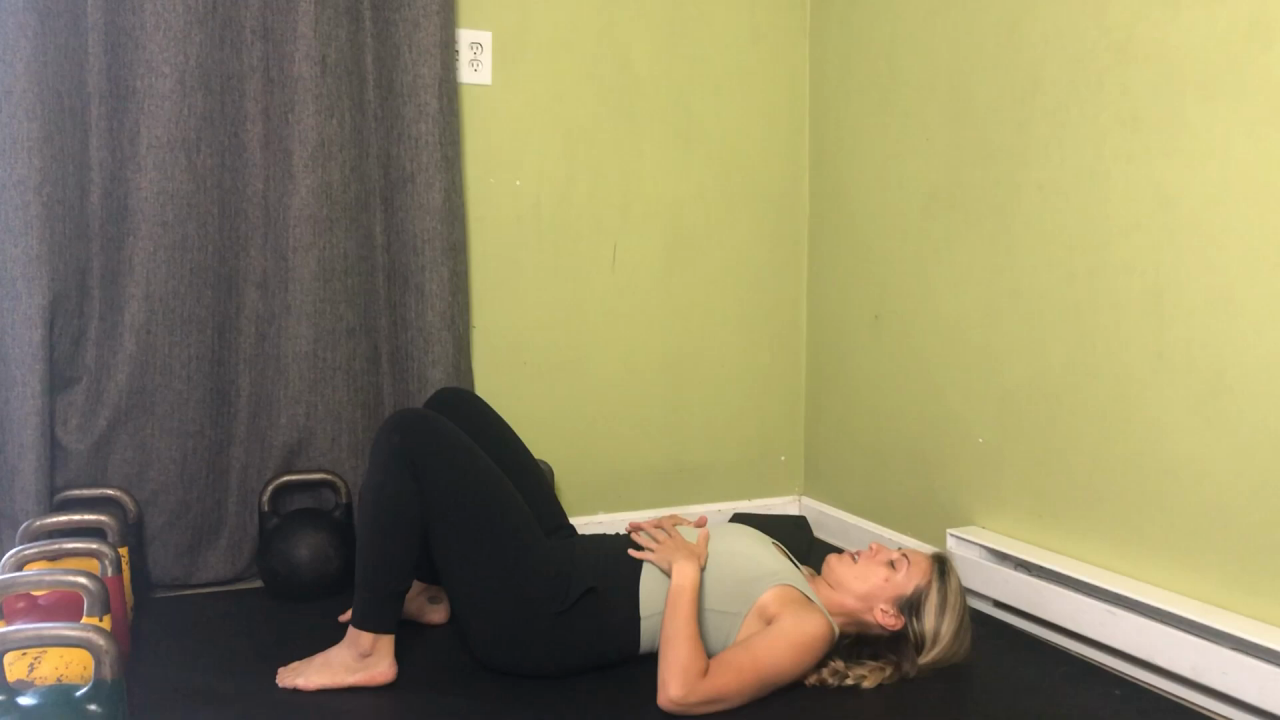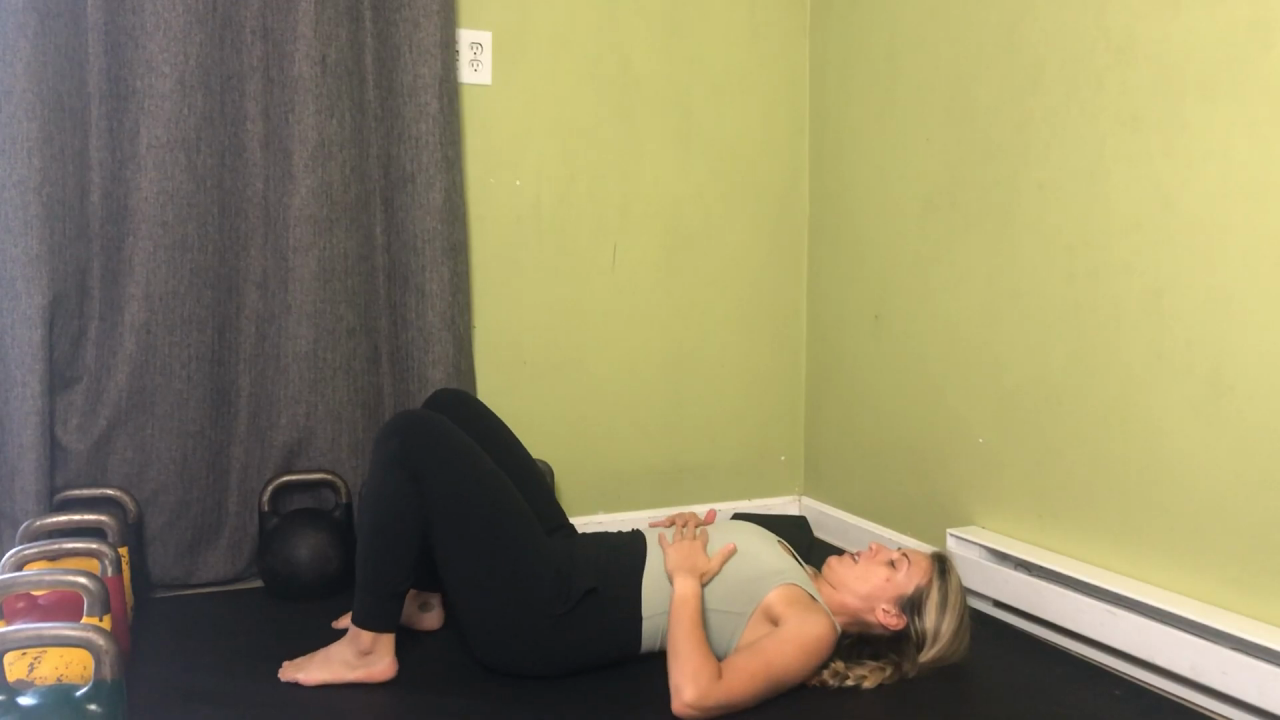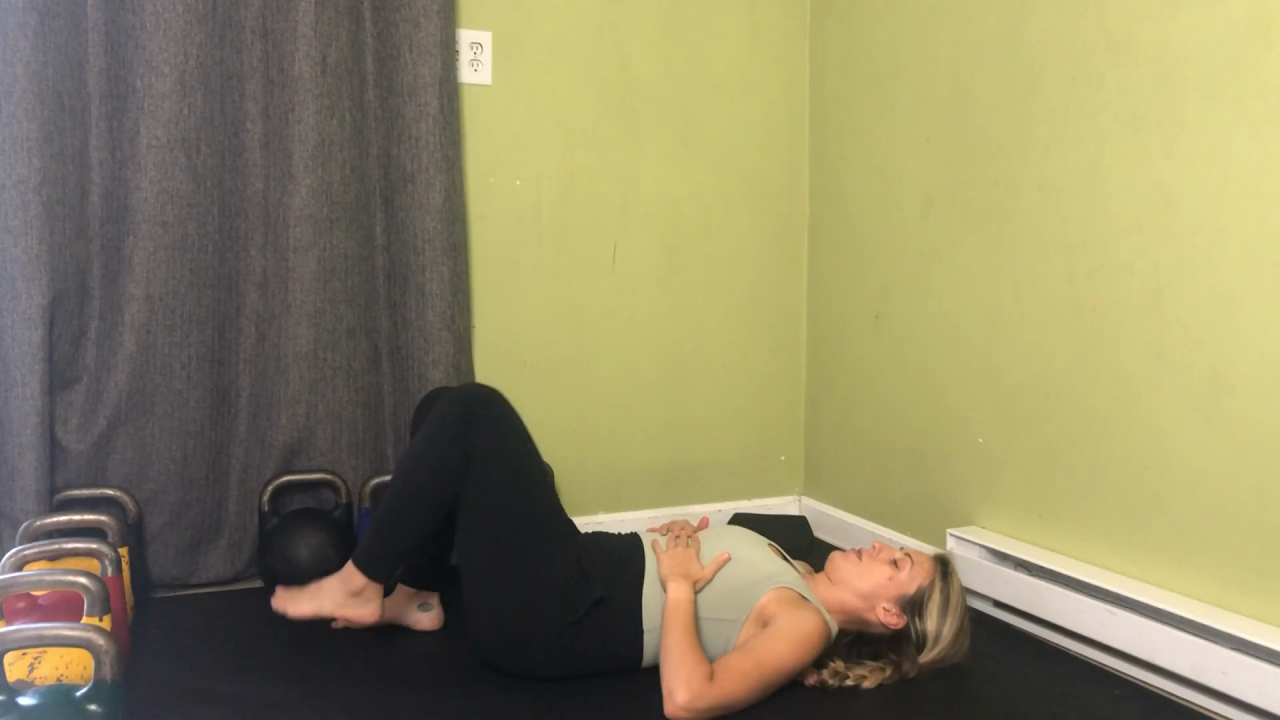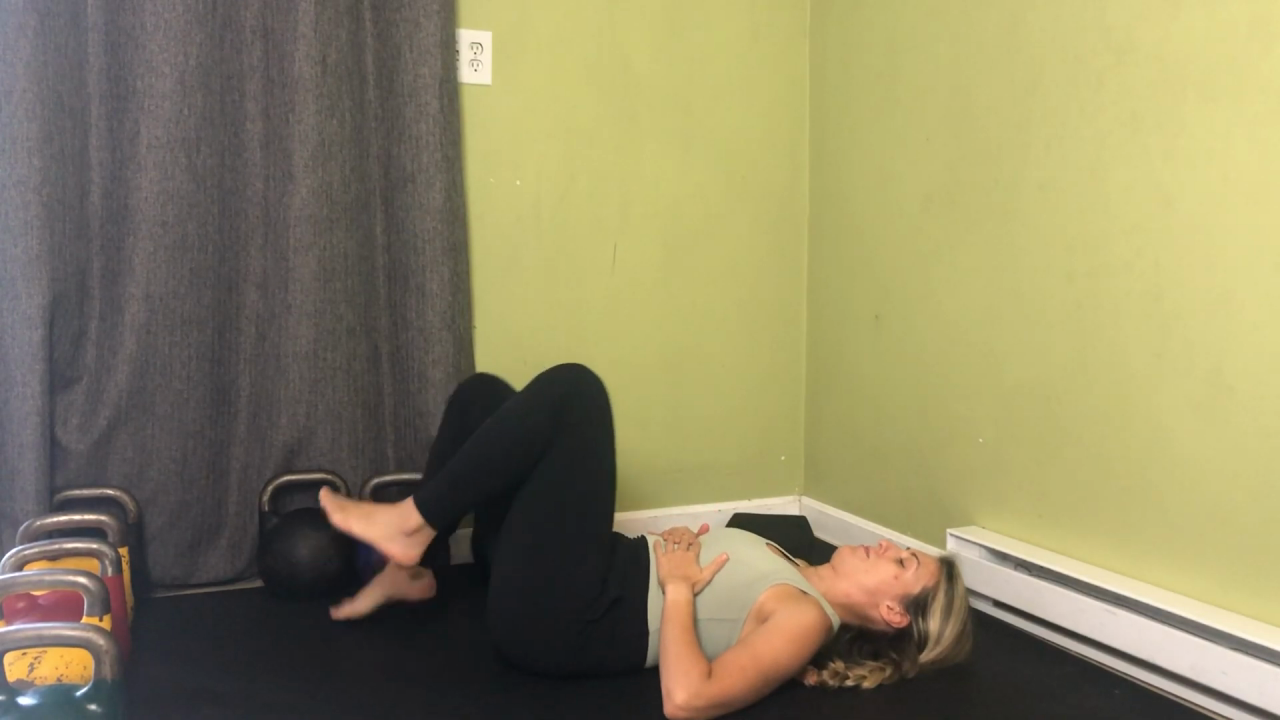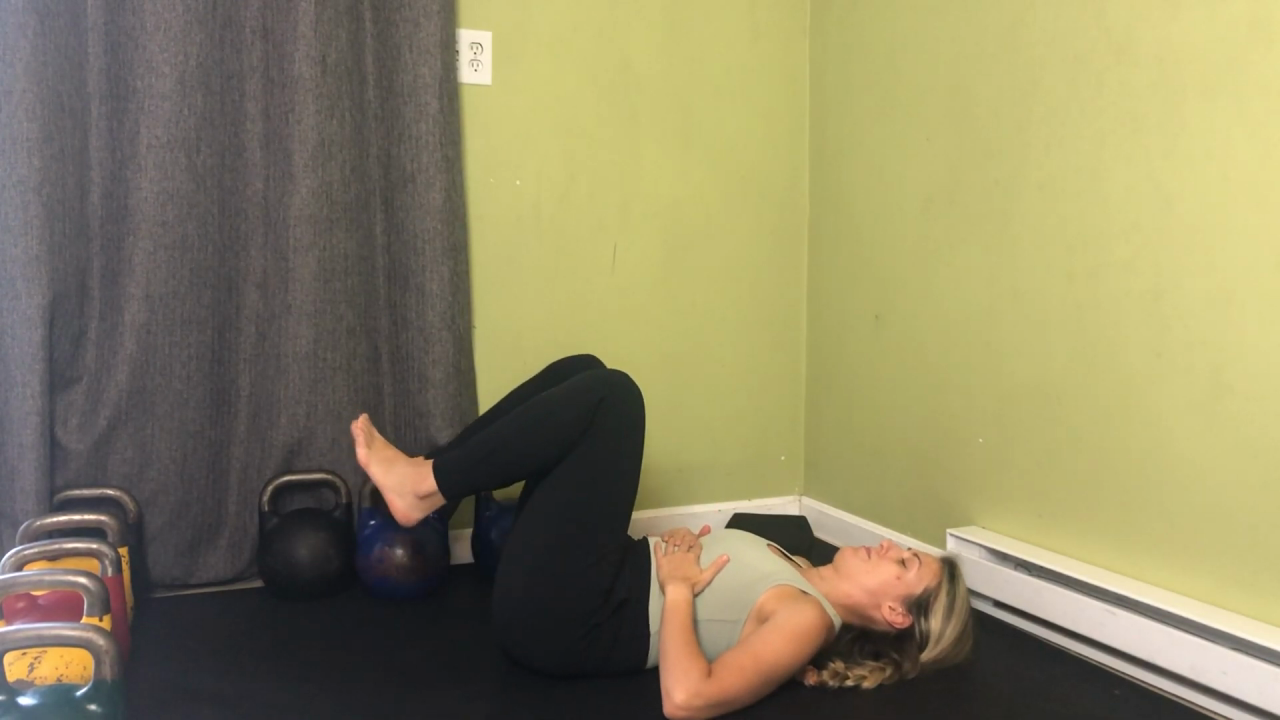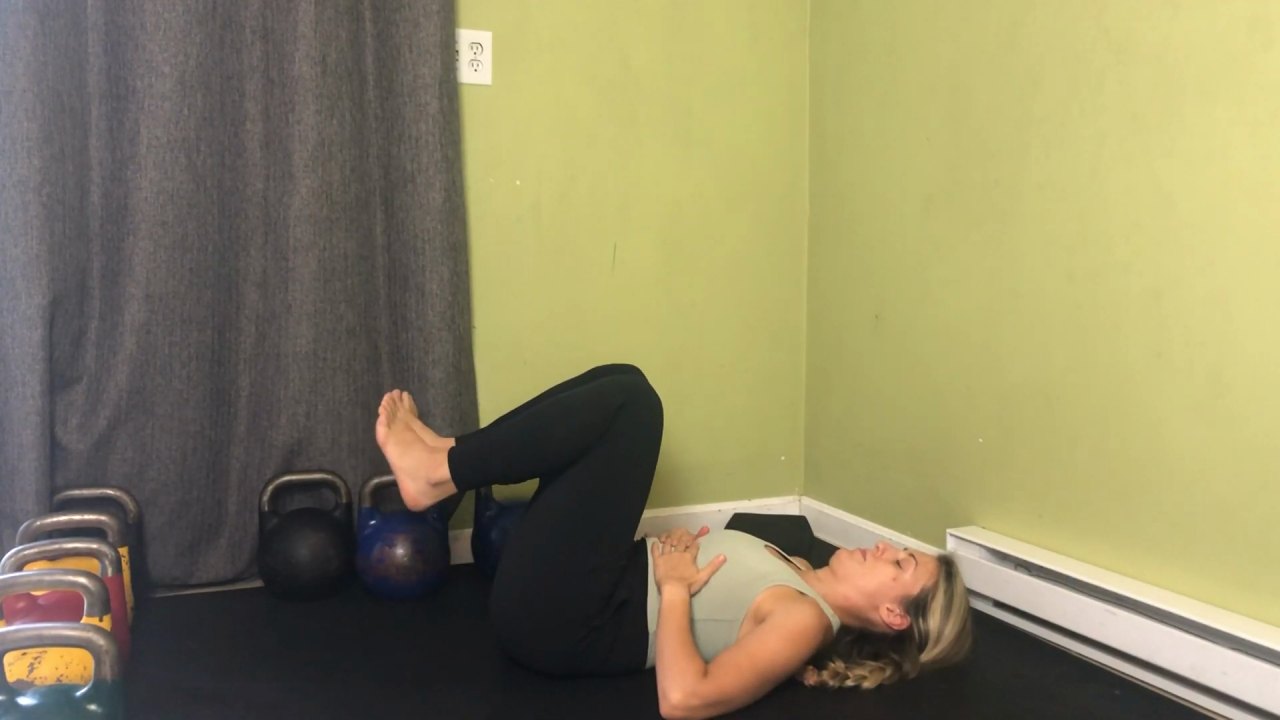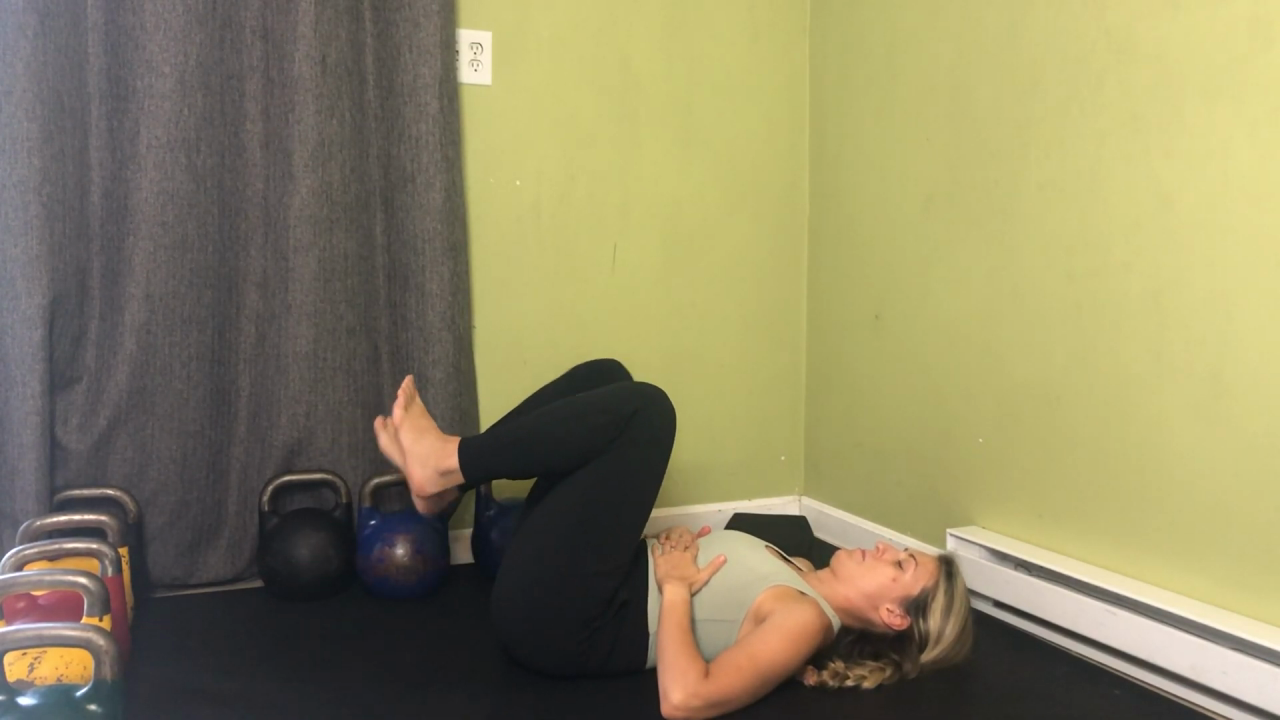
dt=0.4s
person 1, frame 1
left shoulder: (808, 629)
right shoulder: (798, 582)
left wrist: (684, 569)
right wrist: (675, 534)
left hip: (538, 617)
right hip: (567, 565)
left knee: (409, 437)
right knee: (452, 406)
left ankle: (367, 651)
right ankle: (426, 591)
person 1, frame 2
left shoulder: (812, 629)
right shoulder: (800, 582)
left wrist: (686, 579)
right wrist: (689, 534)
left hip: (540, 615)
right hip: (570, 563)
left knee: (408, 439)
right knee: (448, 408)
left ankle: (368, 646)
right ankle: (421, 596)
person 1, frame 3
left shoulder: (807, 626)
right shoulder: (797, 581)
left wrist: (678, 584)
right wrist: (684, 541)
left hip: (542, 620)
right hip: (590, 568)
left knee: (473, 410)
right knee: (445, 409)
left ankle: (359, 584)
right ankle: (415, 598)
person 1, frame 4
left shoulder: (805, 619)
right shoulder: (799, 577)
left wrist: (679, 587)
right wrist: (676, 551)
left hip: (552, 619)
right hip: (601, 578)
left knee: (571, 387)
right knee: (481, 395)
left ankle: (413, 527)
right ankle: (412, 570)
person 1, frame 5
left shoulder: (807, 619)
right shoulder: (800, 577)
left wrist: (678, 586)
right wrist: (677, 549)
left hip: (556, 618)
right hip: (564, 594)
left knee: (611, 396)
right knee: (585, 374)
left ankle: (425, 486)
right ankle: (429, 478)
person 1, frame 6
left shoulder: (805, 620)
right shoulder: (797, 577)
left wrist: (674, 587)
right wrist: (677, 553)
left hip: (556, 618)
right hip: (561, 595)
left knee: (630, 403)
right knee: (623, 384)
left ankle: (439, 474)
right ankle: (452, 456)
person 1, frame 7
left shoulder: (805, 621)
right shoulder: (801, 578)
left wrist: (672, 582)
right wrist: (676, 546)
left hip: (551, 616)
right hip: (562, 592)
left knee: (643, 409)
right knee: (606, 379)
left ankle: (448, 463)
right ankle: (449, 468)
